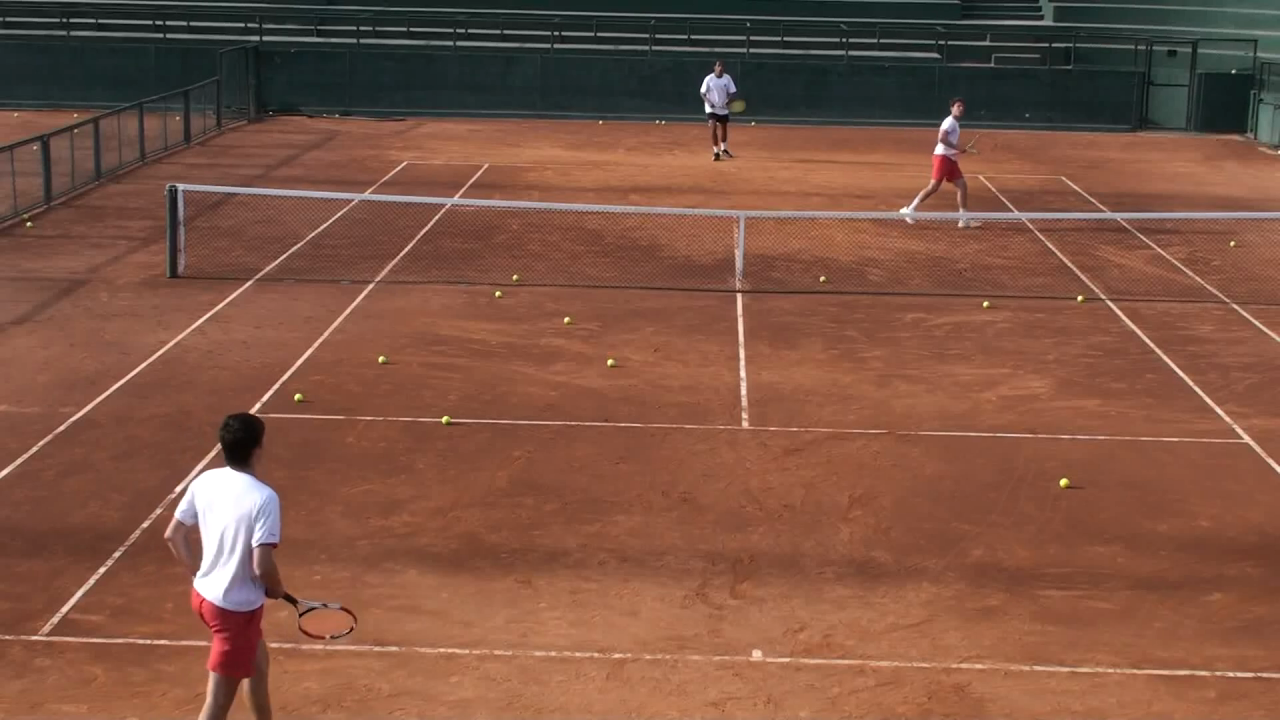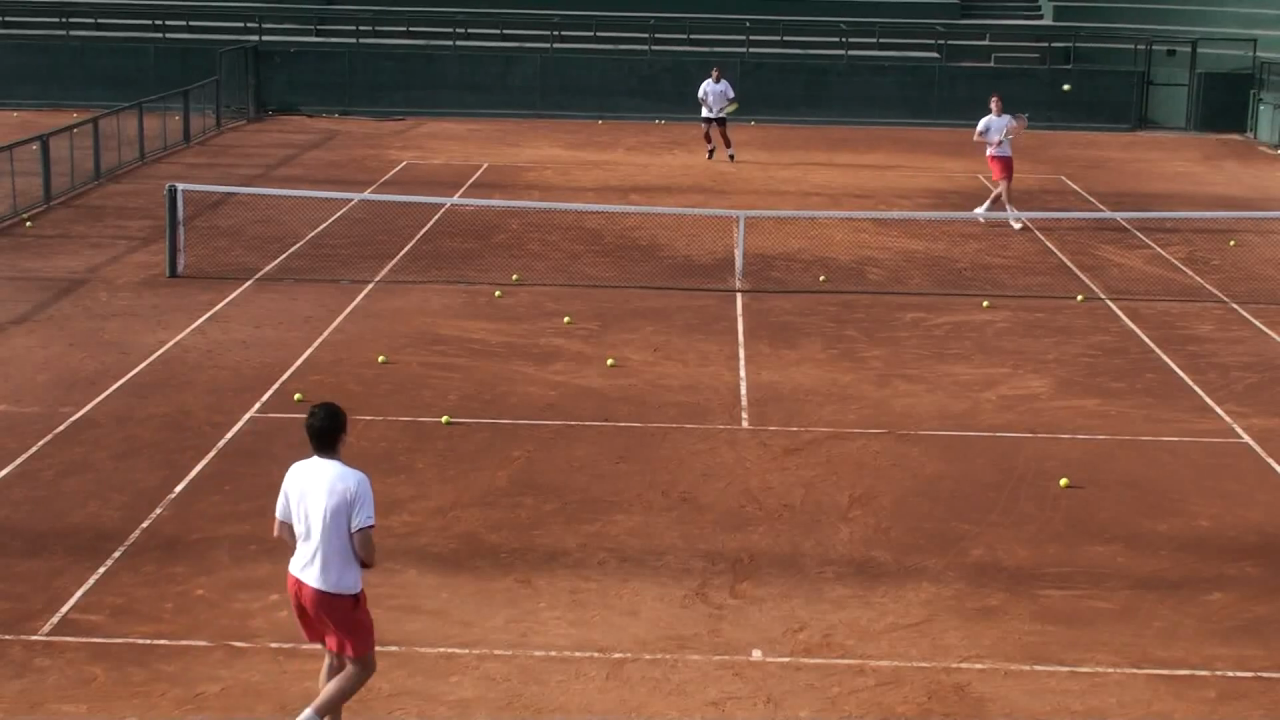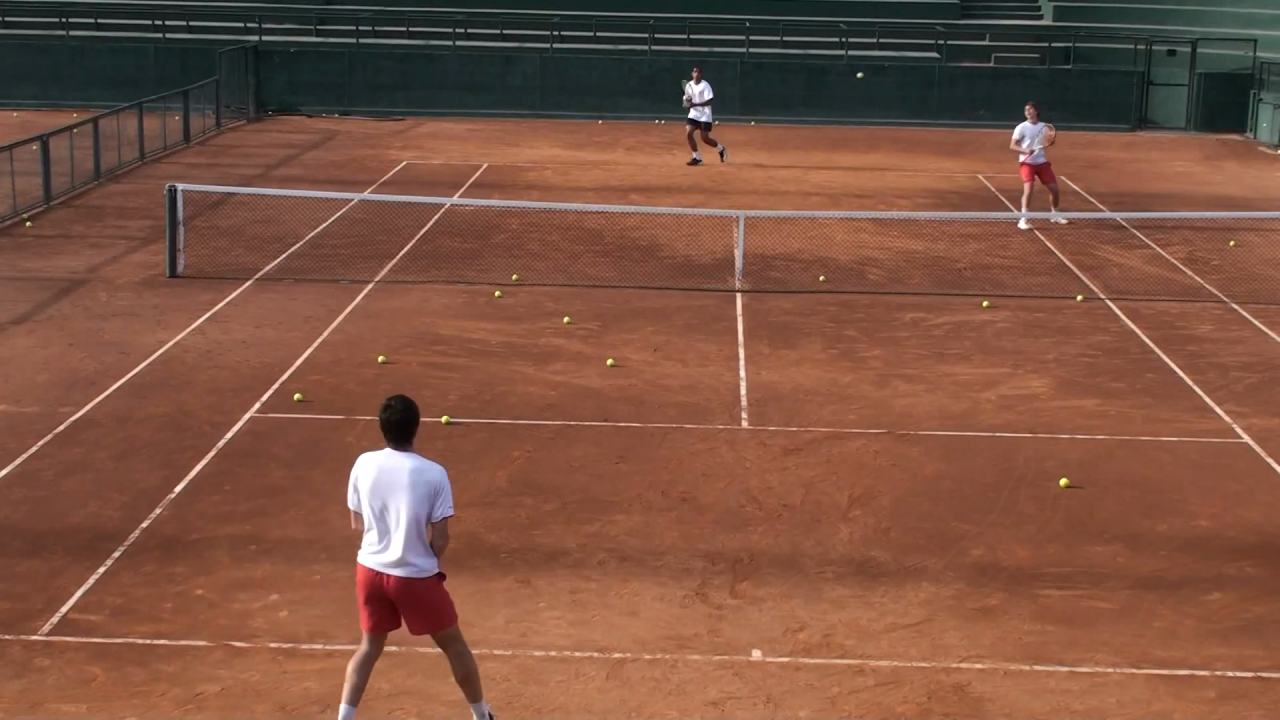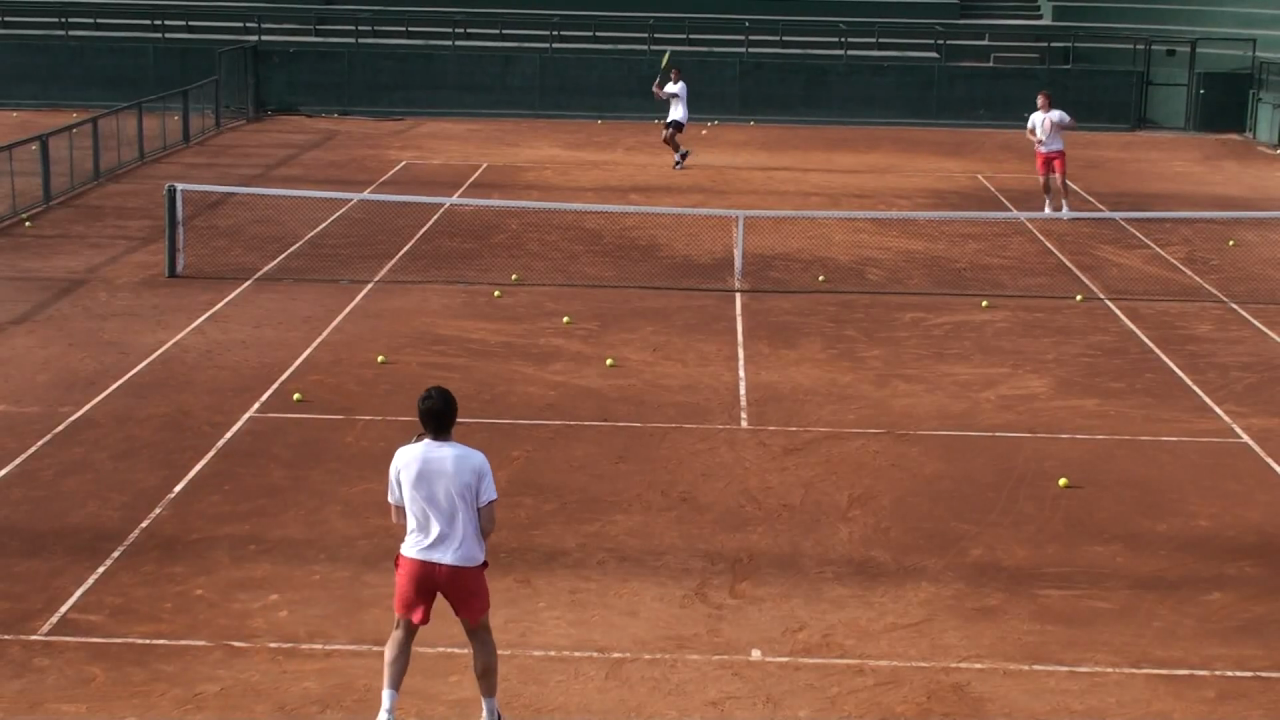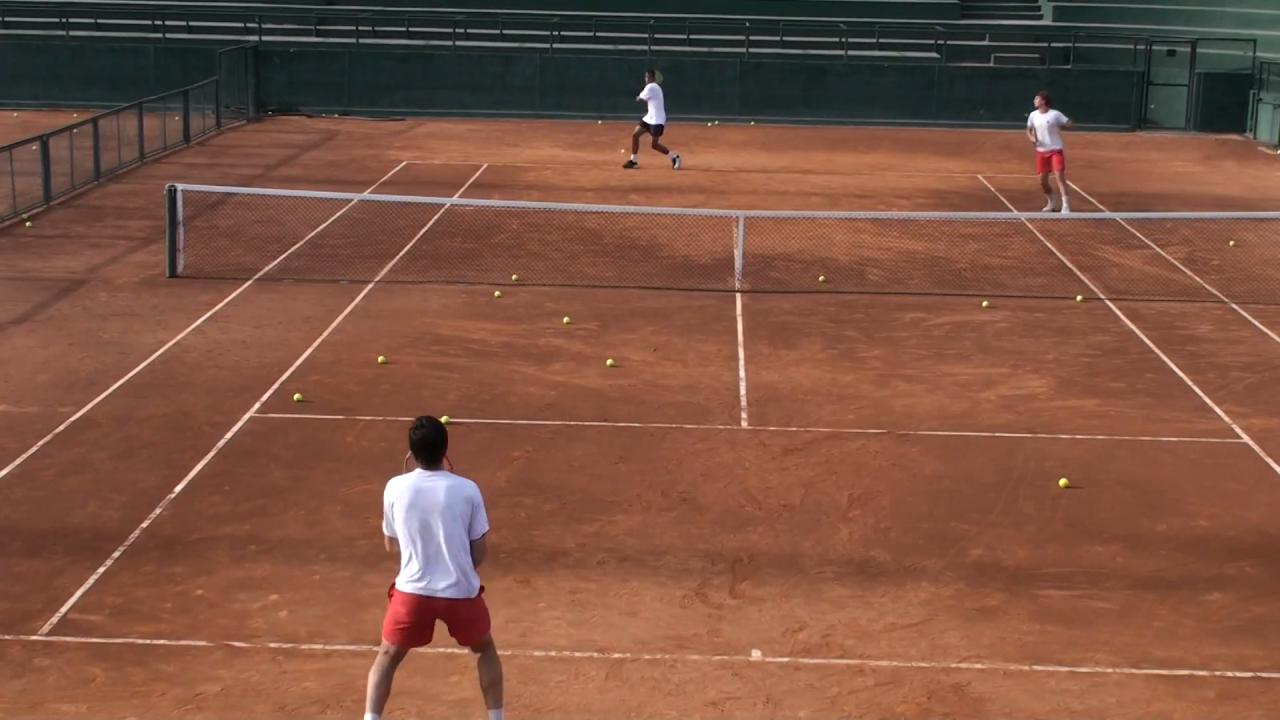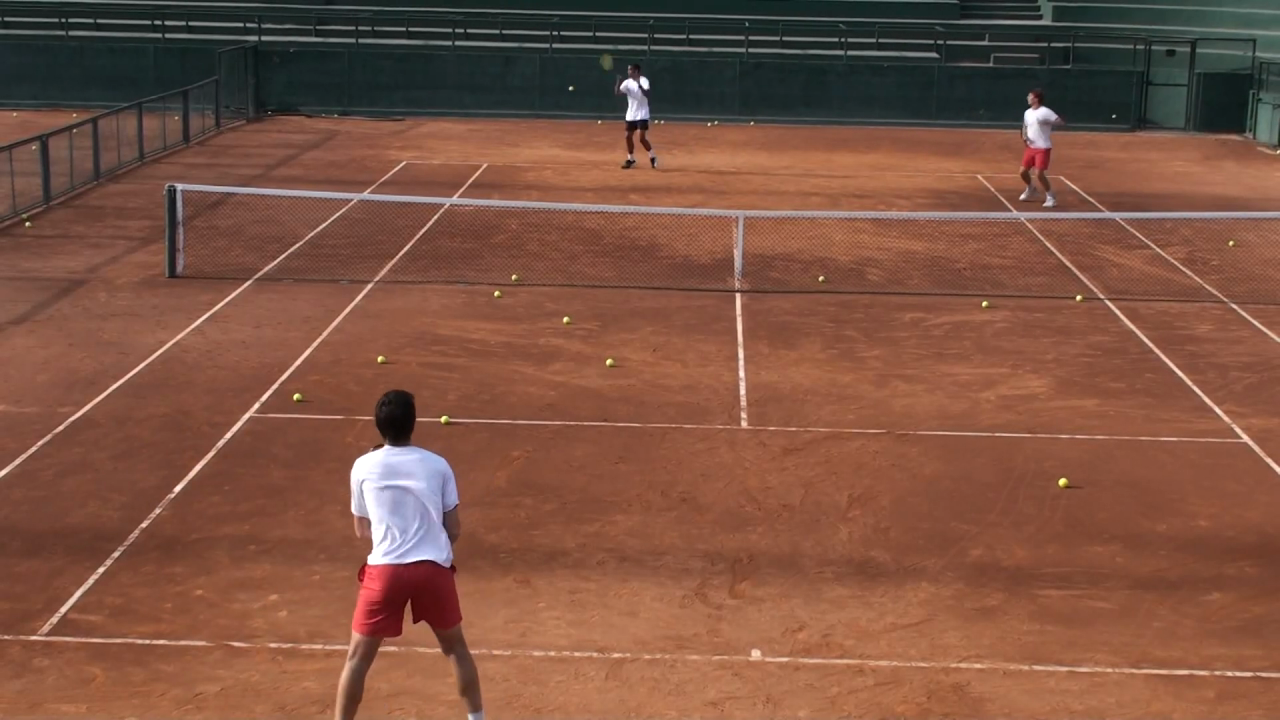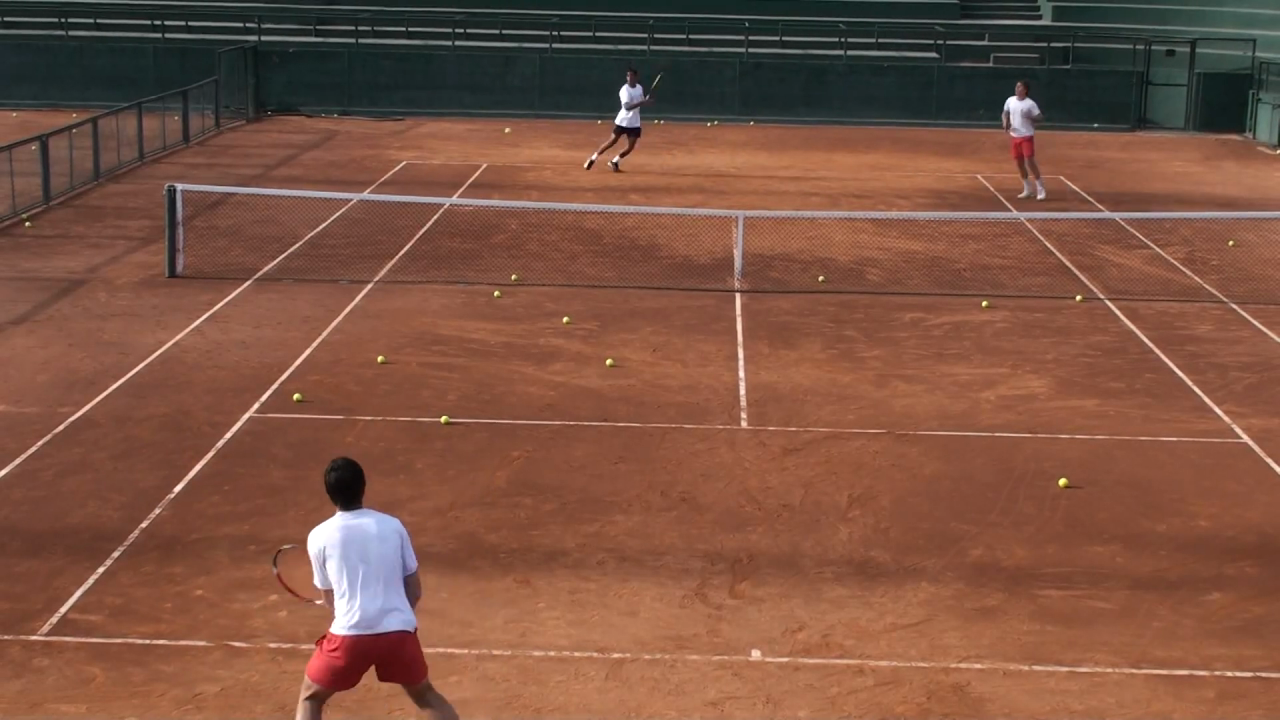
dt=0.3s
person 1, frame 1
left shoulder: (203, 482)
right shoulder: (263, 497)
left elbow: (172, 535)
right elbow: (262, 567)
right wrist: (275, 588)
left hip: (204, 594)
right hip: (235, 606)
left knee: (257, 665)
person 1, frame 2
left shoulder: (295, 472)
right shoulder: (354, 481)
left elbow: (281, 532)
right elbow: (364, 550)
right wrist: (368, 560)
left hip: (299, 580)
right hip: (336, 590)
left knee: (336, 658)
right knee: (361, 667)
person 1, frame 3
left shoulder: (364, 465)
right shoulder: (434, 473)
left elbow: (357, 523)
right elbow: (439, 539)
left hip: (370, 570)
right hip: (420, 576)
left knee: (370, 648)
right knee: (454, 645)
person 1, frame 4
left shoulder: (403, 457)
right shoulder: (475, 461)
left elbow: (398, 516)
right elbow: (487, 524)
left hip: (415, 561)
right hip: (464, 564)
left knee: (402, 633)
right knee: (480, 635)
person 1, frame 5
left shoulder: (395, 488)
right shoulder: (468, 491)
left elbow: (392, 545)
right elbow: (479, 553)
left hip: (412, 592)
right hip: (461, 592)
left knee: (386, 657)
right knee: (485, 650)
person 1, frame 6
left shoulder: (363, 467)
right shoulder: (438, 465)
left elbow: (362, 531)
right elbow: (453, 529)
left hip: (385, 570)
right hip: (434, 569)
left knee: (358, 656)
right knee: (456, 648)
person 1, frame 7
left shoulder: (320, 537)
right shoulder: (393, 526)
left elbow: (329, 598)
right elbow: (412, 589)
left hip: (351, 638)
right hip: (400, 632)
left knee: (310, 697)
right knee: (426, 696)
